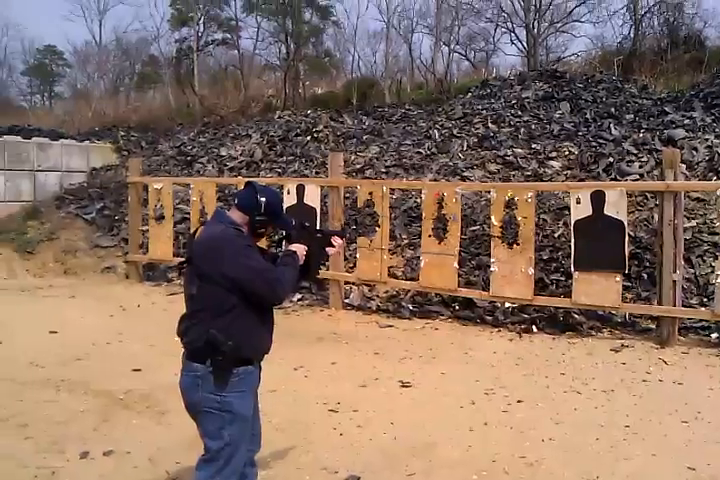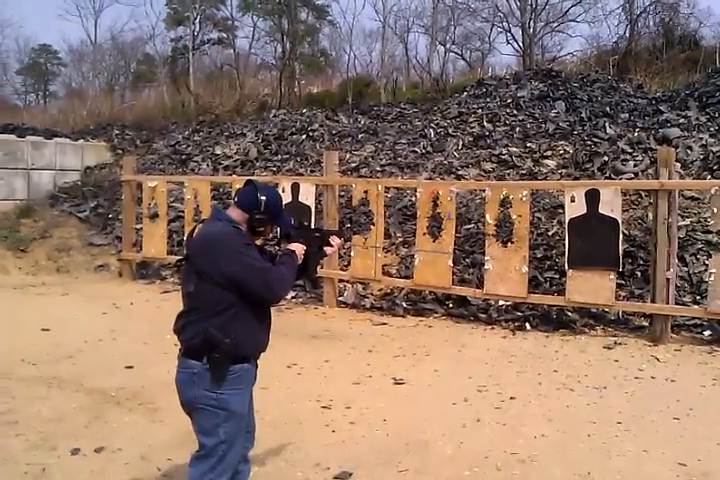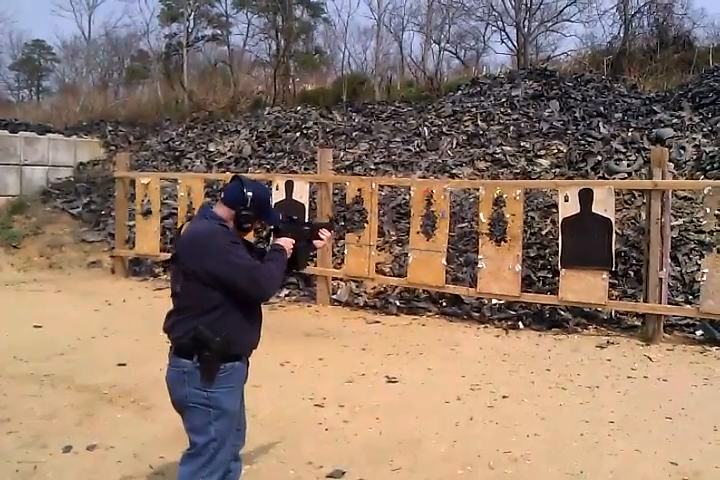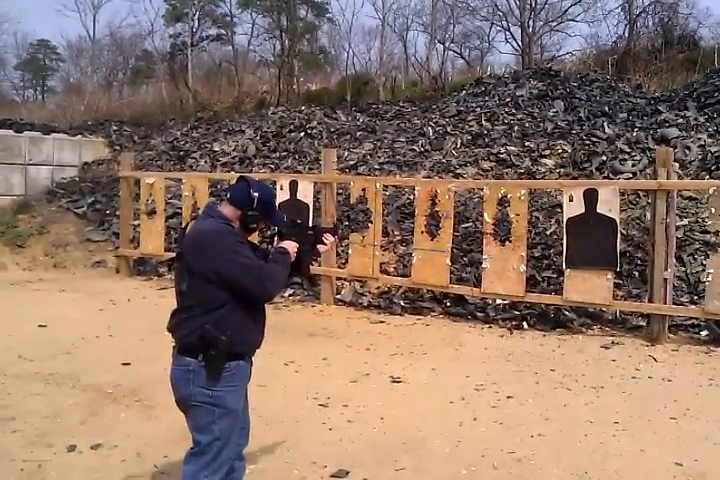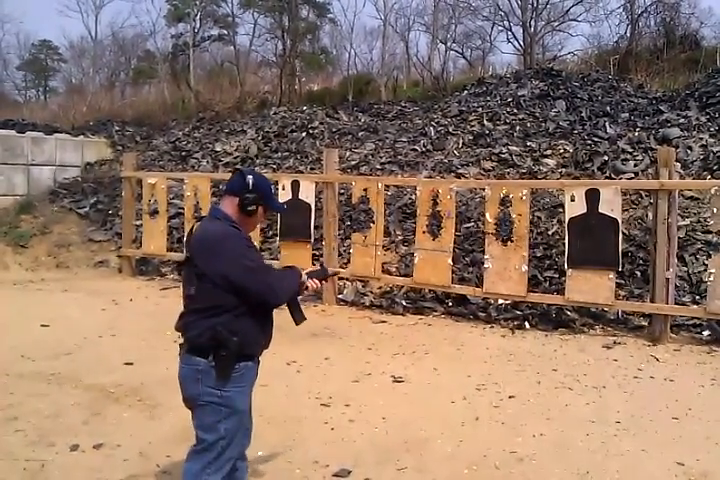
dt=1s
person 1, frame 1
left shoulder: (227, 238)
right shoulder: (225, 243)
left elbow: (266, 273)
right elbow: (274, 288)
right wrist: (292, 257)
left hip: (231, 369)
right hip: (220, 375)
left knee: (244, 450)
person 1, frame 2
left shoulder: (225, 235)
right shoulder: (223, 241)
left elbow: (263, 271)
right elbow: (271, 287)
right wrist: (290, 256)
left hip: (227, 367)
right hip: (215, 374)
left knee: (237, 447)
person 1, frame 3
left shoulder: (217, 233)
right shoulder: (209, 239)
left elbow: (256, 265)
right elbow: (261, 285)
right wrist: (280, 251)
left hip: (219, 365)
right hip: (206, 371)
left knee: (228, 447)
person 1, frame 4
left shoulder: (220, 233)
right shoulder: (214, 237)
left elbow: (257, 268)
right elbow: (264, 284)
right wrist: (283, 254)
left hip: (222, 364)
right hip: (209, 370)
left knee: (231, 446)
person 1, frame 5
left shoulder: (219, 233)
right shoulder: (223, 240)
left elbow: (253, 286)
right elbow: (271, 290)
left wrist: (294, 284)
right wrist: (295, 276)
left hip: (227, 364)
right hip: (217, 369)
left knee: (234, 446)
